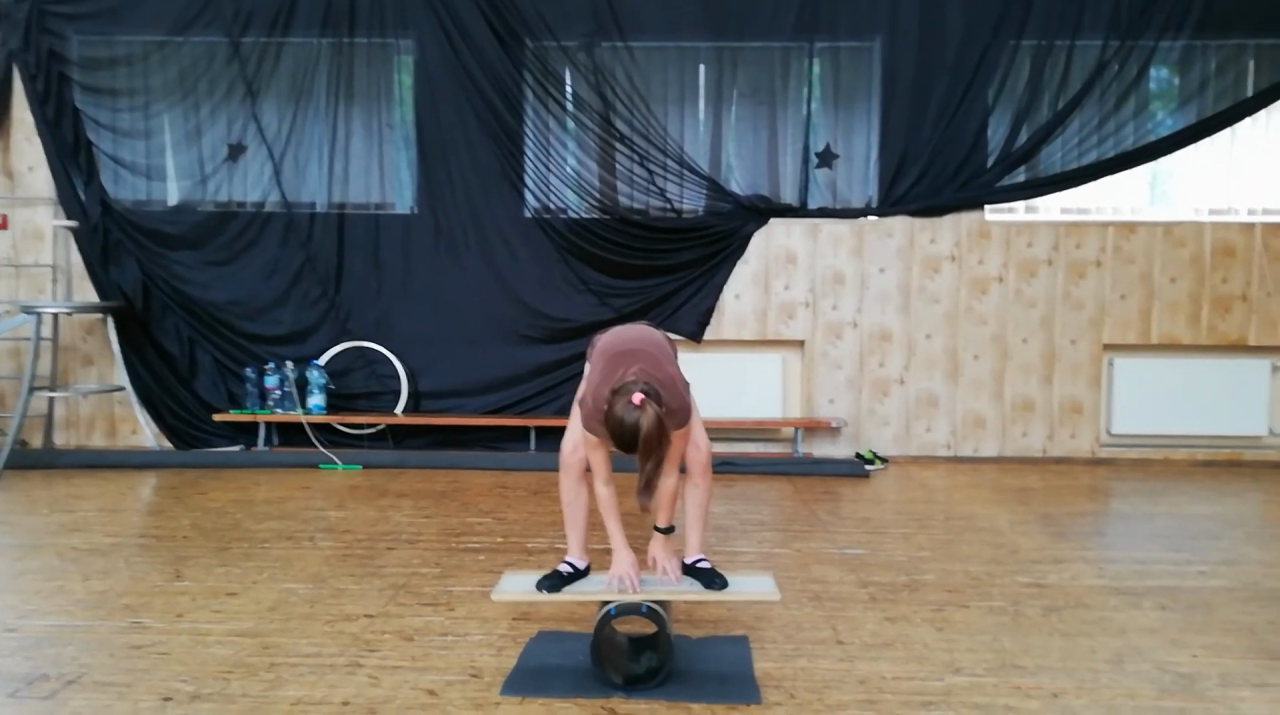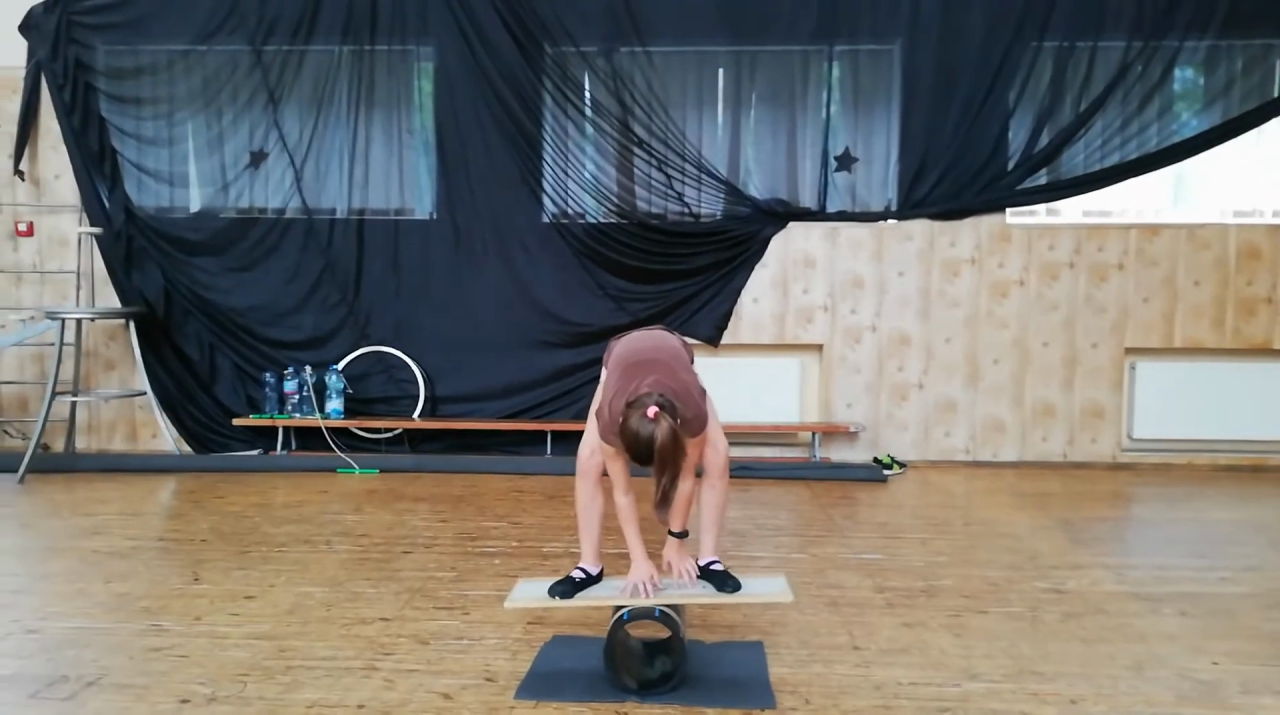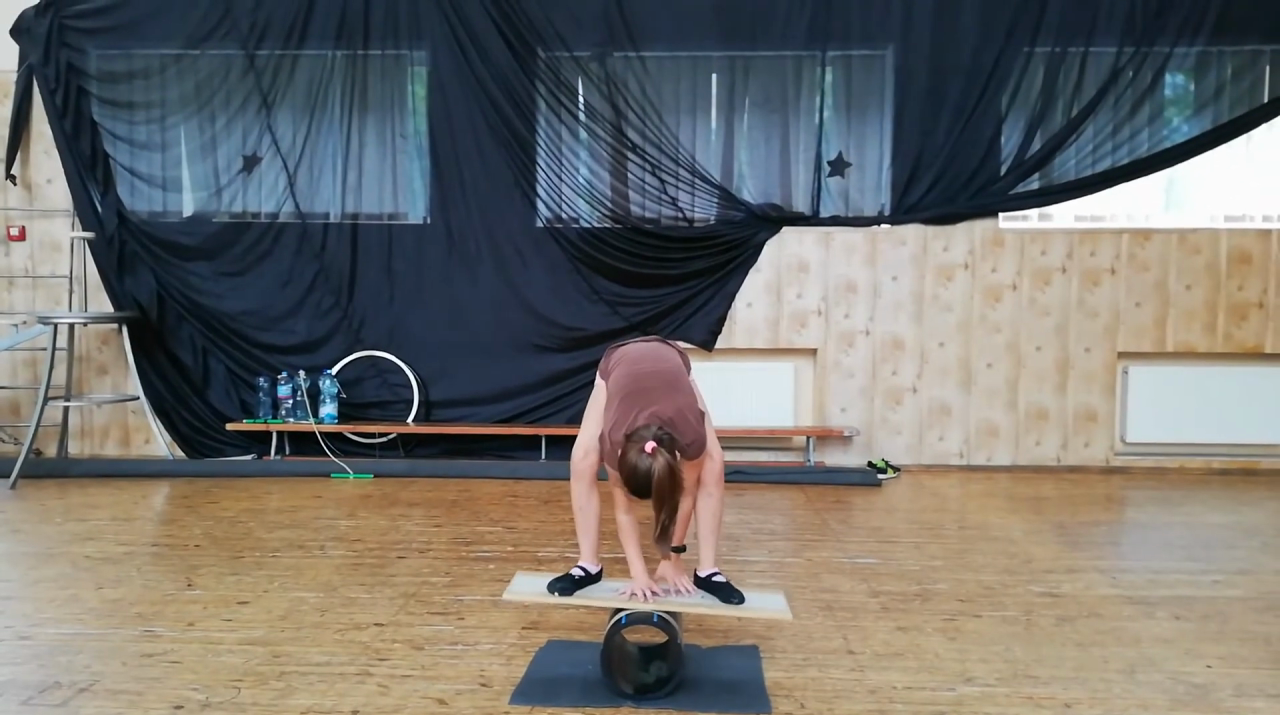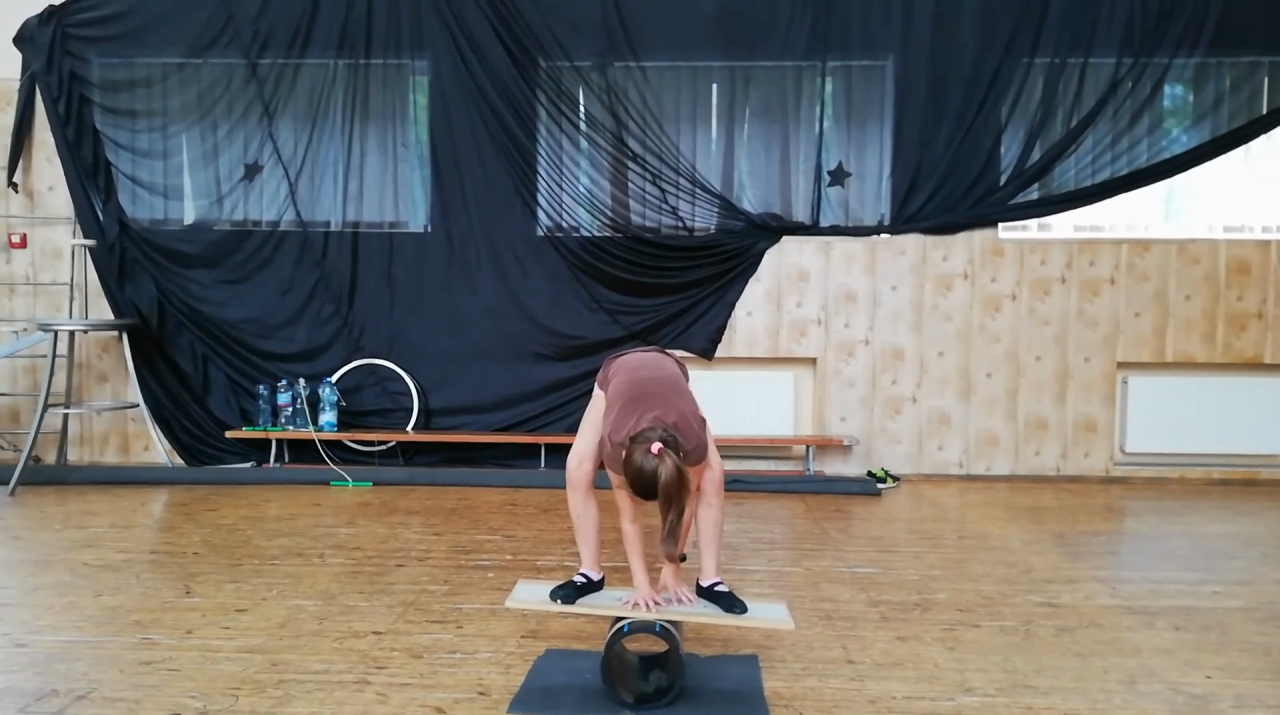
dt=0.5s
person 1, frame 1
left shoulder: (676, 402)
right shoulder: (595, 404)
left elbow: (669, 472)
right elbow: (602, 482)
left wrist: (662, 537)
right wrist: (620, 550)
left knee: (699, 454)
right knee: (572, 454)
left ankle: (694, 557)
right ankle: (576, 560)
person 1, frame 2
left shoulder: (692, 410)
right shoulder: (611, 414)
left elbow: (685, 477)
right elbow: (622, 491)
left wrist: (676, 540)
right wrist: (639, 559)
left knee: (717, 457)
right knee: (589, 460)
left ankle: (708, 560)
right ankle: (589, 566)
person 1, frame 3
left shoulder: (691, 435)
right shoulder: (614, 440)
left elbow: (686, 496)
right elbow: (624, 510)
left wrist: (672, 557)
right wrist: (638, 573)
left hip: (671, 362)
right hip: (617, 364)
left knee: (712, 464)
right knee: (583, 461)
left ankle: (707, 571)
right ankle: (588, 566)
person 1, frame 4
left shoulder: (693, 441)
right shoulder: (615, 443)
left elbow: (686, 504)
right elbow: (629, 519)
left wrist: (673, 567)
right wrist: (641, 583)
right hip: (614, 374)
left knee: (711, 475)
right knee: (578, 470)
left ankle: (709, 581)
right ankle: (590, 574)
